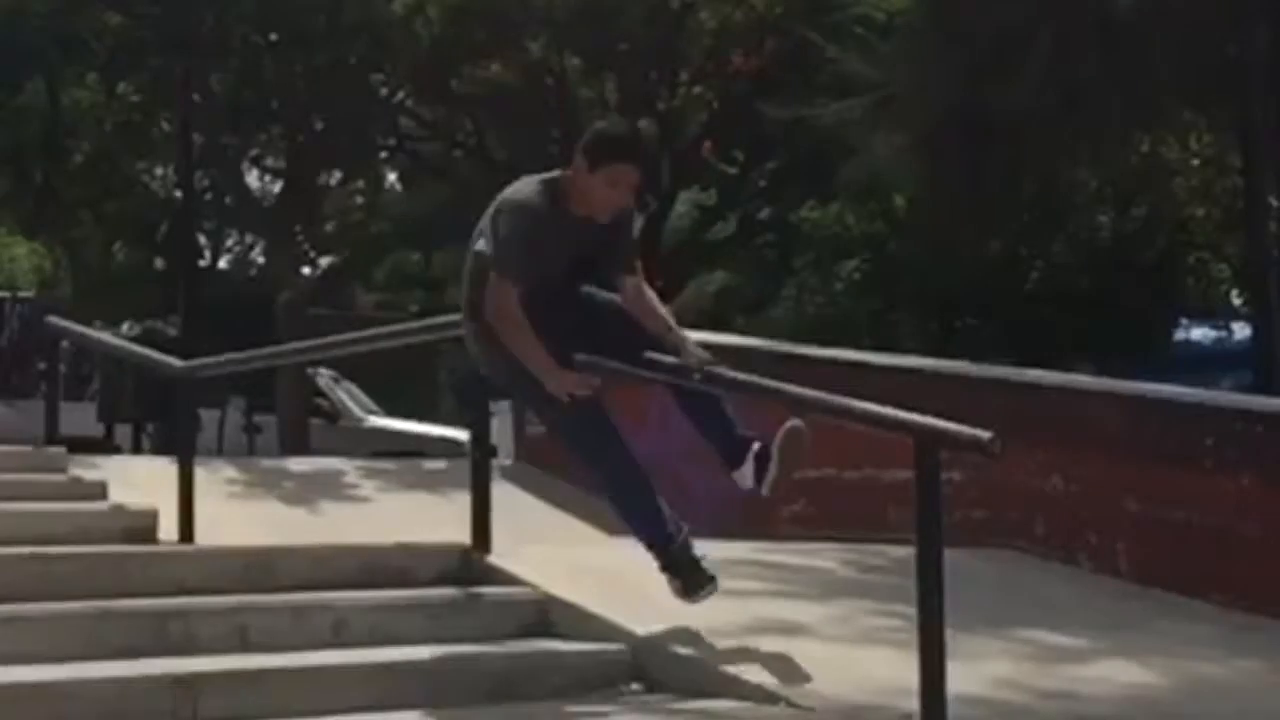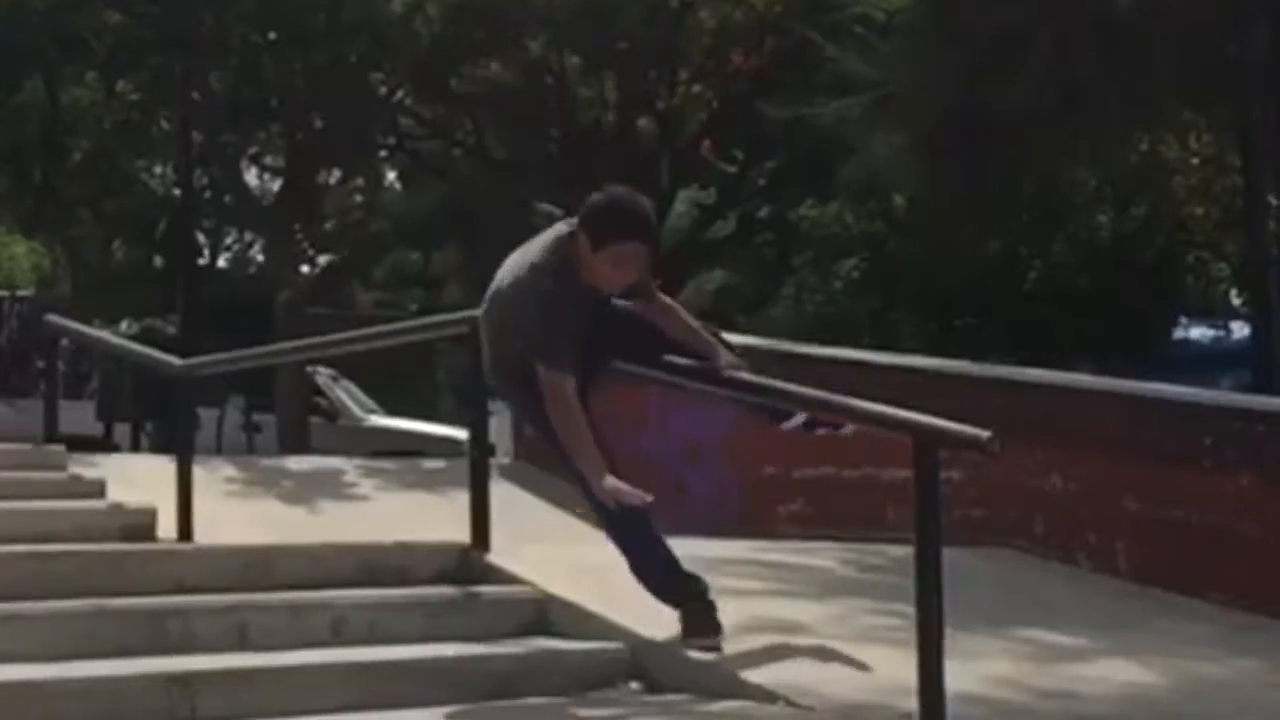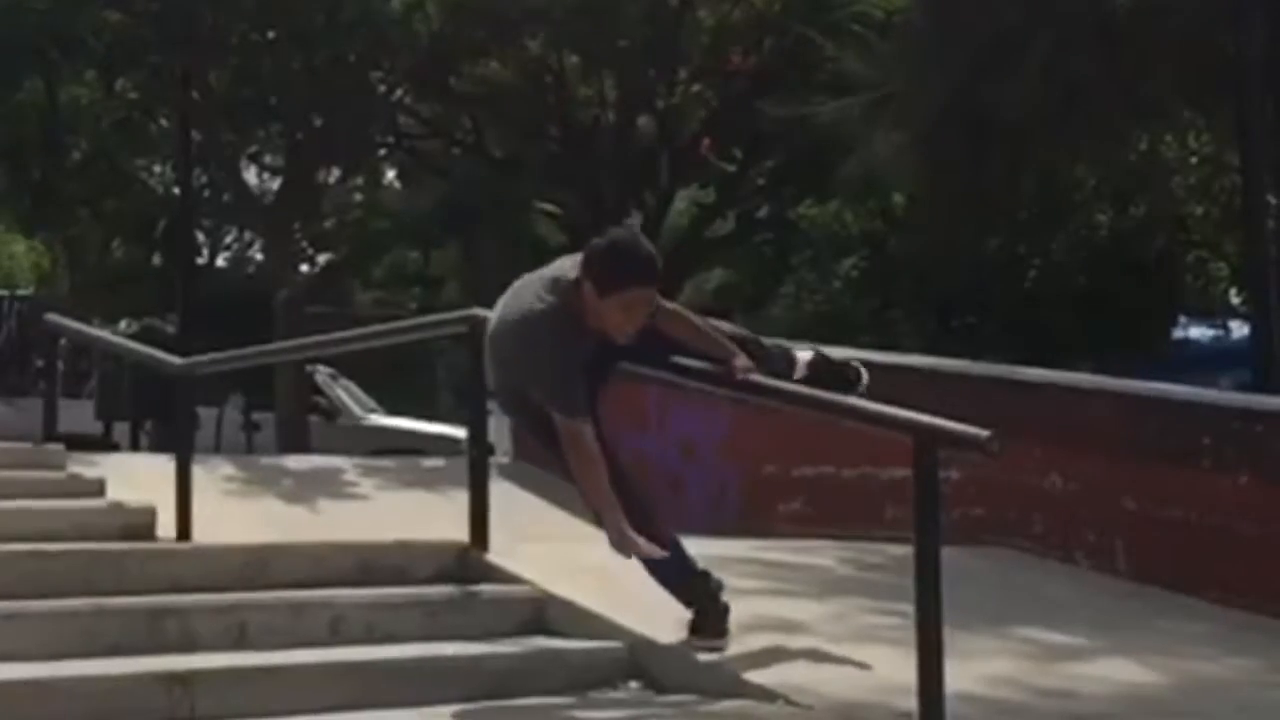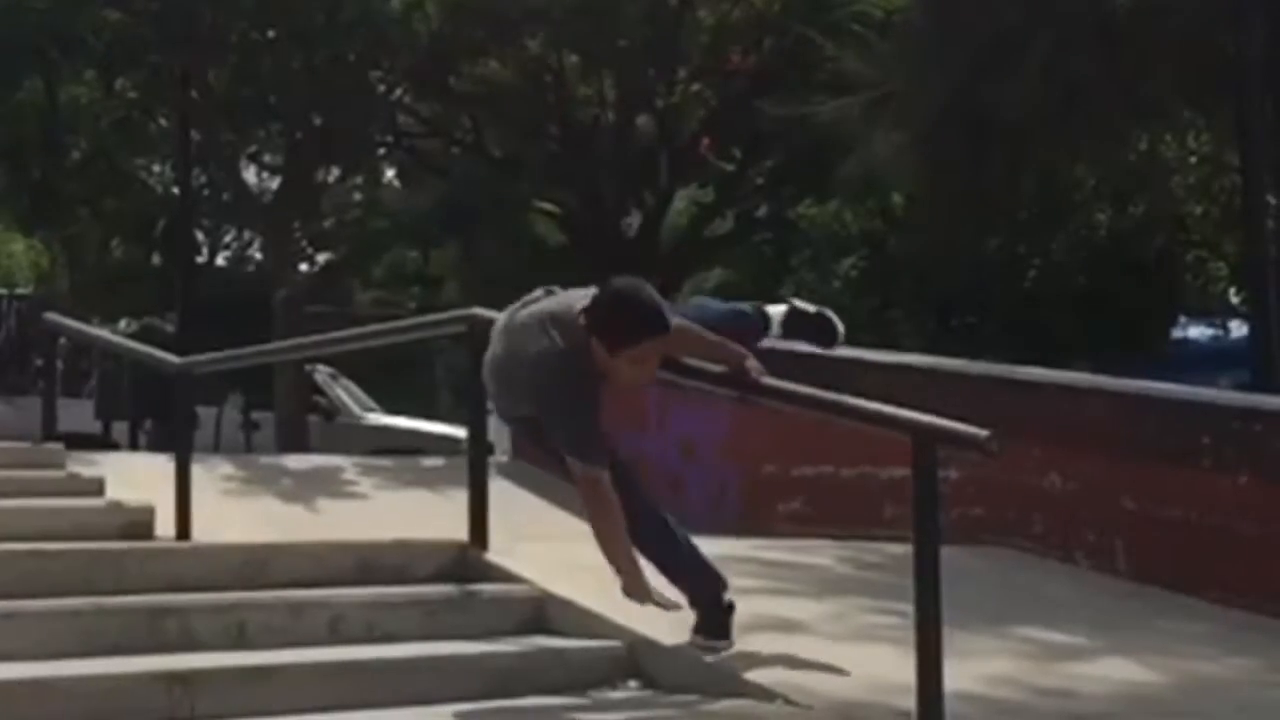
dt=0.3s
person 1, frame 1
left shoulder: (613, 215)
right shoulder: (527, 210)
left elbow: (633, 290)
right elbow: (500, 305)
left wrist: (681, 341)
right wrist: (549, 373)
left hip: (560, 304)
right hip: (506, 330)
left knee: (666, 352)
right knee: (588, 428)
left ankle: (744, 458)
right ankle: (670, 549)
person 1, frame 2
left shoulder: (604, 252)
right shoulder: (544, 291)
left elbow: (655, 303)
right elbow: (559, 396)
left wrist: (716, 352)
right wrist: (600, 477)
left hip: (581, 328)
right hip: (526, 368)
right knee: (610, 493)
right ankle: (684, 595)
person 1, frame 3
left shoulder: (603, 283)
right shoulder: (550, 336)
left elbow: (666, 316)
right elbow: (577, 440)
left wrist: (732, 354)
right wrist: (616, 530)
left hip: (581, 342)
right hip: (533, 393)
left knee: (702, 337)
right knee: (611, 487)
left ankle: (799, 366)
right ankle: (699, 594)
person 1, frame 4
right shoulder: (564, 387)
left elbow: (677, 330)
right elbow: (594, 487)
left wrist: (741, 358)
right wrist: (632, 579)
right hip: (536, 404)
left knee: (694, 317)
right knee: (622, 495)
left ankle: (772, 318)
right ankle: (711, 593)
